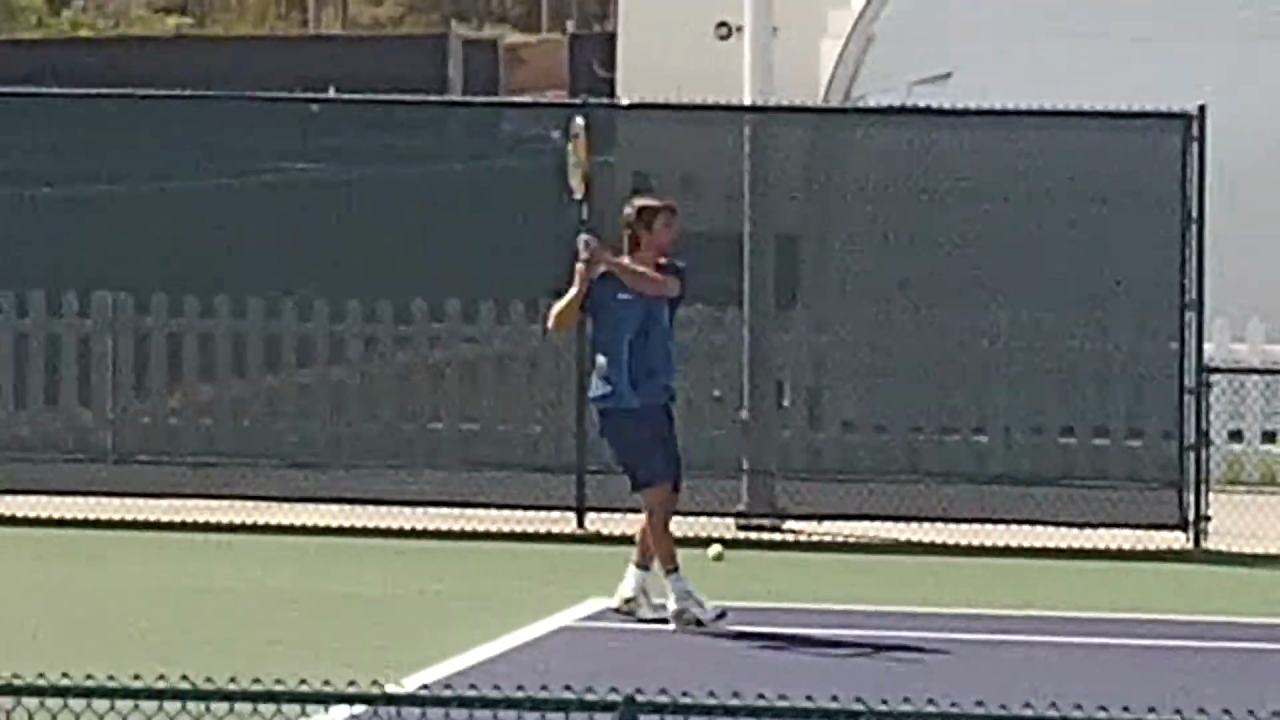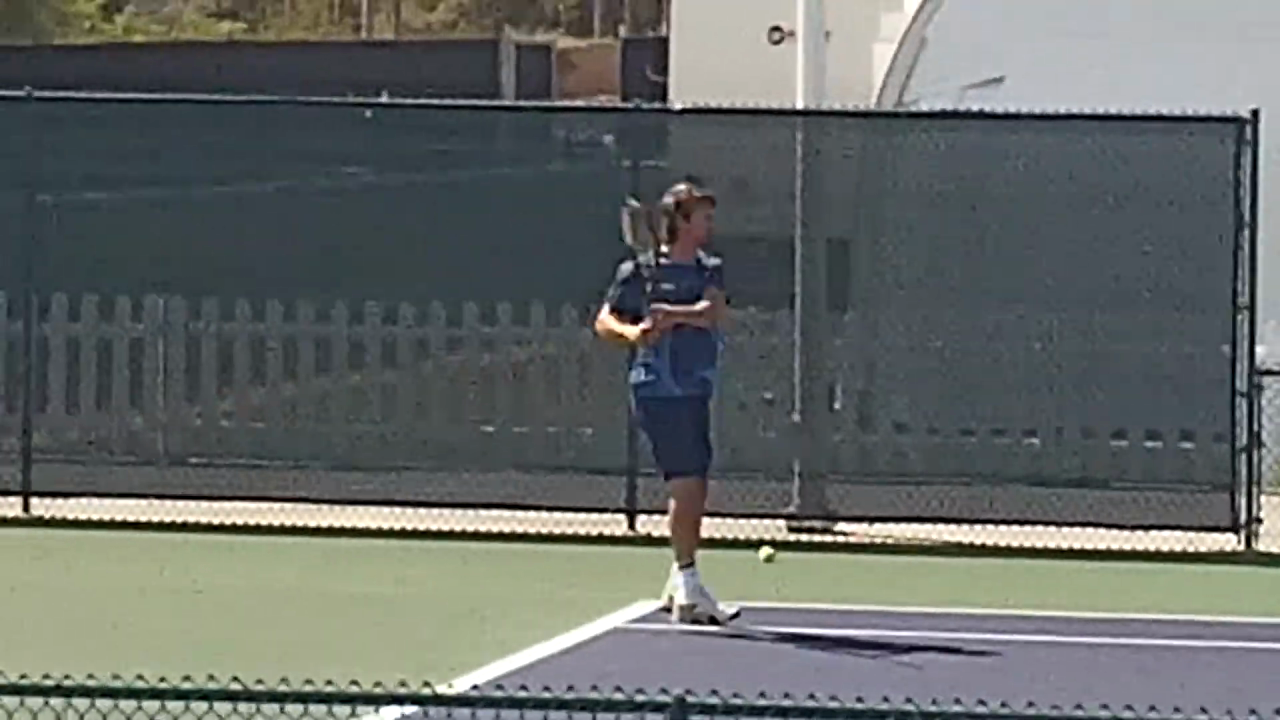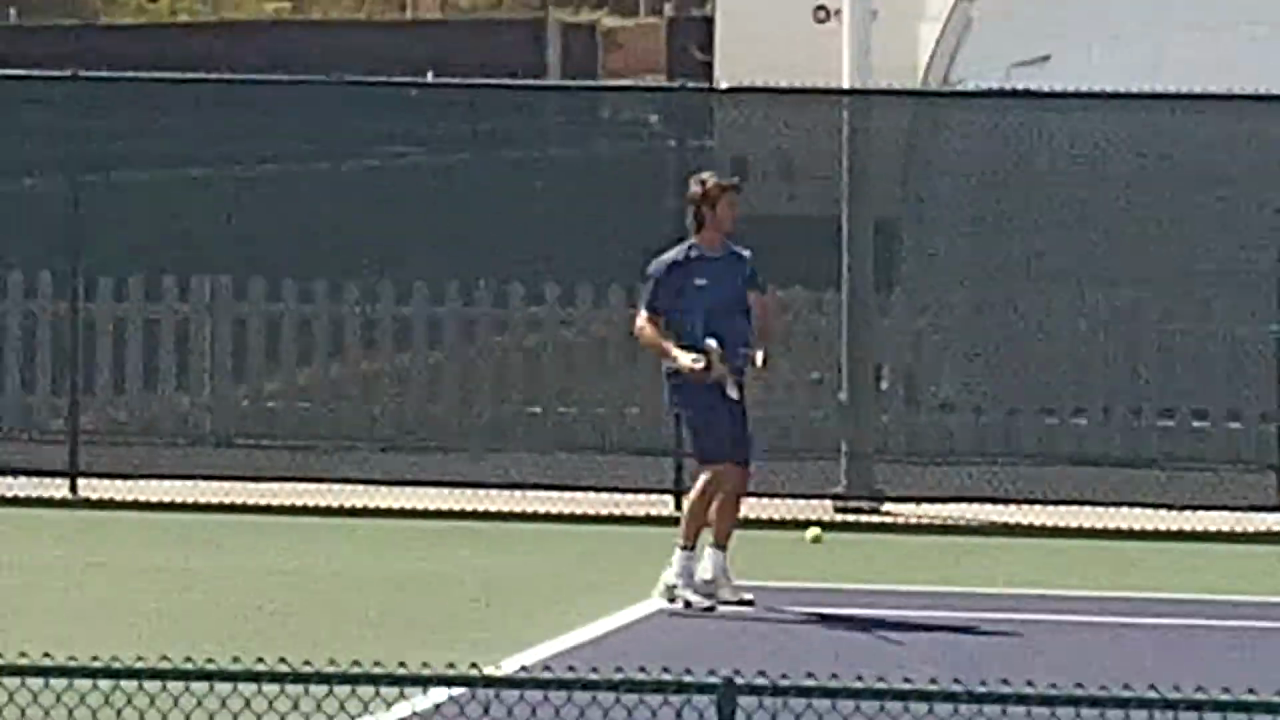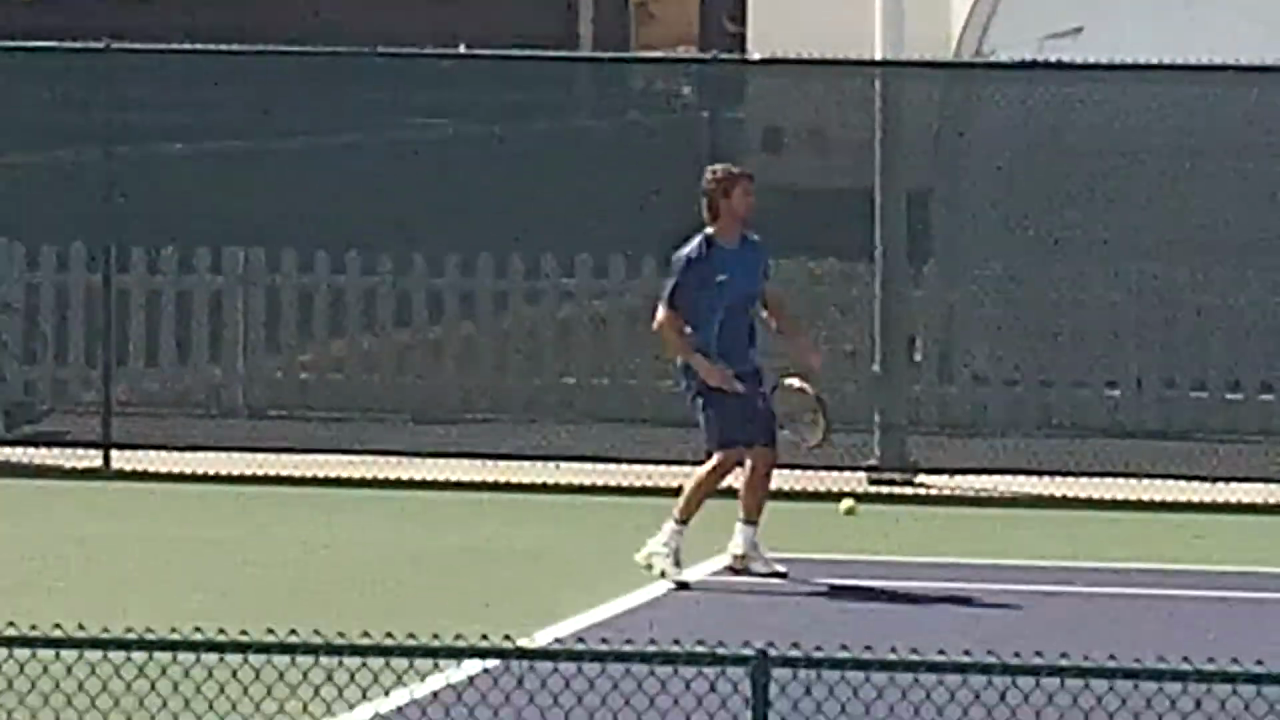
dt=0.1s
person 1, frame 1
left shoulder: (670, 274)
right shoulder: (601, 281)
left elbow: (657, 285)
right elbow: (557, 324)
left wrist: (608, 260)
right wrist: (579, 284)
left hip: (655, 403)
right hip: (620, 403)
left knee: (664, 498)
right knee: (658, 496)
left ankle: (632, 590)
right ankle: (680, 598)
person 1, frame 2
left shoulder: (711, 268)
right shoulder: (636, 273)
left elbow: (714, 312)
right elbow: (604, 322)
left wrist: (673, 313)
right wrist: (631, 332)
left hip: (696, 392)
right hip: (659, 391)
left knee: (695, 492)
right knee: (684, 485)
left ankle: (680, 593)
right ankle: (690, 591)
person 1, frame 3
left shoulder: (742, 262)
right shoulder: (671, 266)
left elbow: (760, 314)
right elbow: (643, 325)
left wrist: (758, 348)
right wrist: (676, 354)
left hip: (729, 381)
right hip: (693, 382)
left knee: (737, 477)
right knee: (718, 472)
left ankle: (713, 574)
right ankle: (679, 573)
person 1, frame 4
left shoulder: (753, 248)
right shoulder: (693, 259)
left elbow: (769, 304)
right elbow: (664, 323)
left wrist: (797, 340)
right wrist: (704, 367)
left hip: (743, 368)
right hip: (710, 373)
left knee: (764, 455)
right knee: (728, 456)
left ankle: (745, 547)
right ankle: (664, 544)
